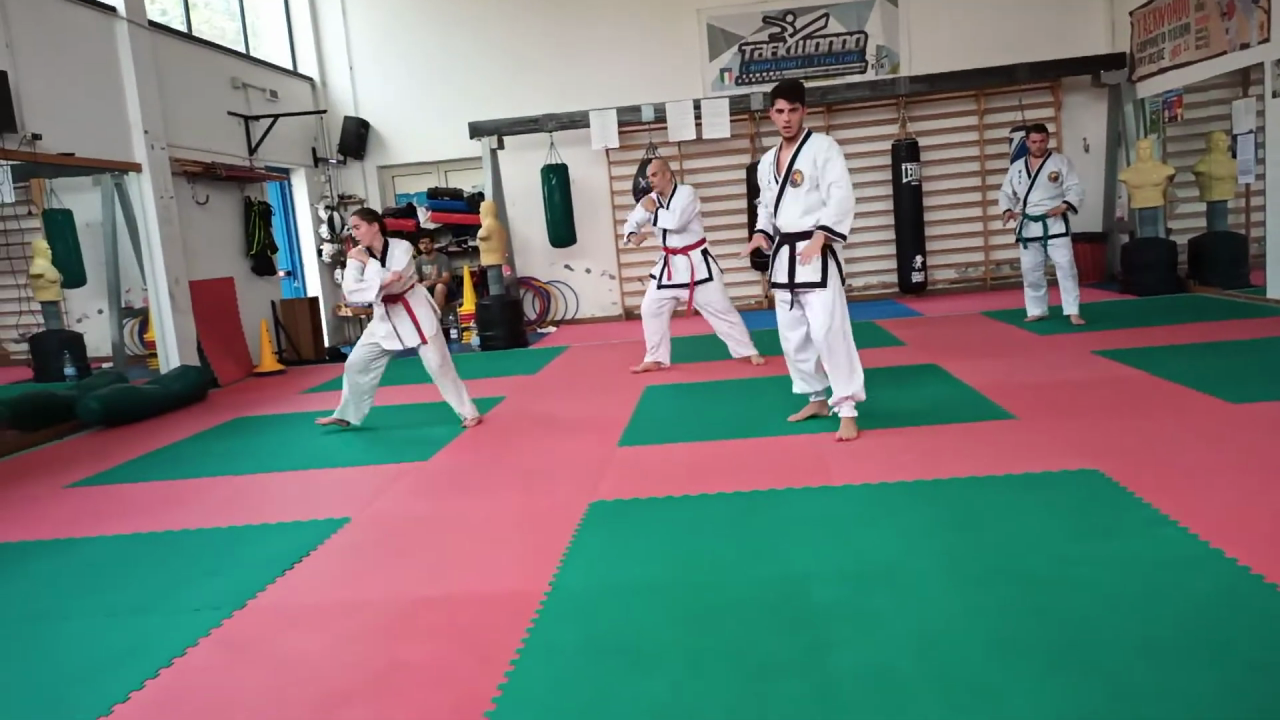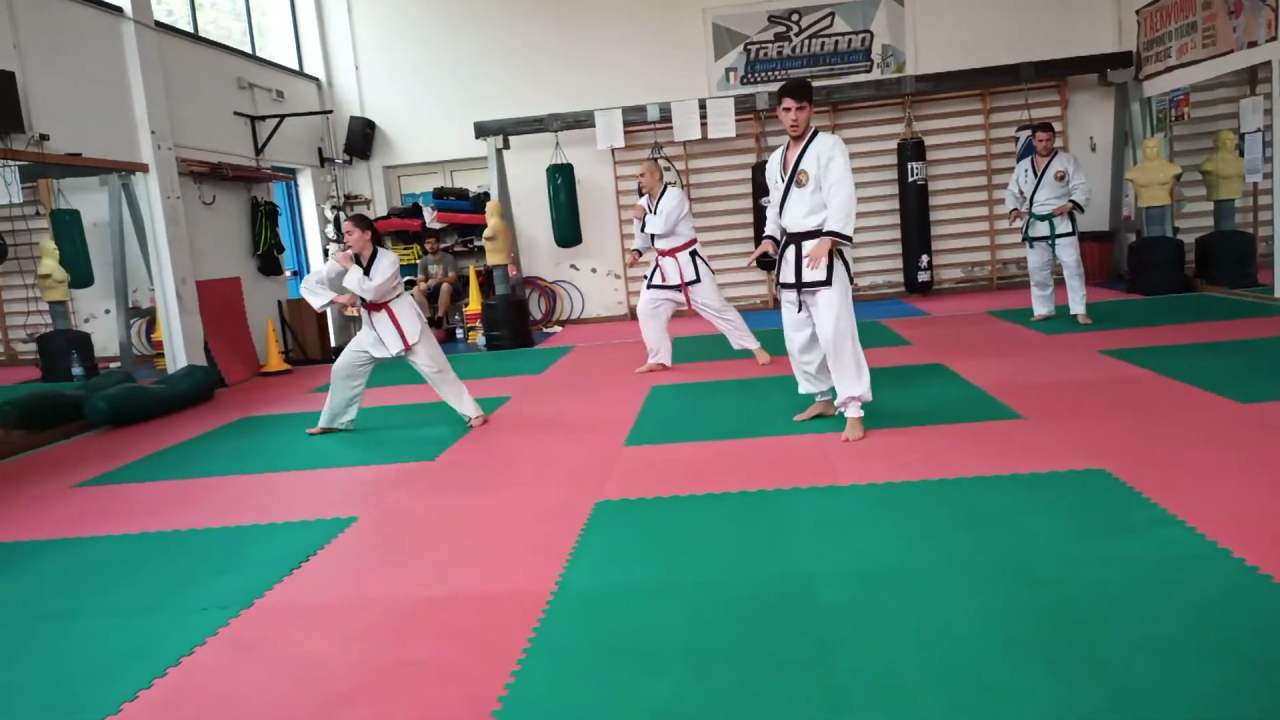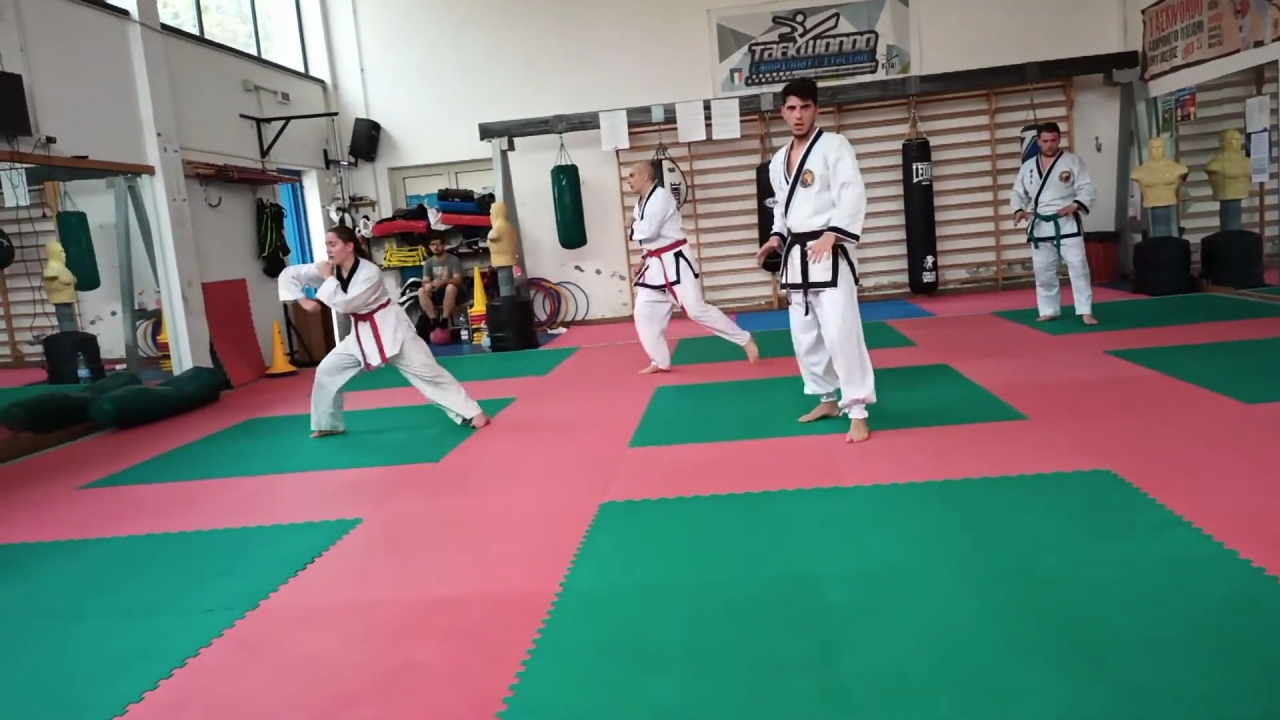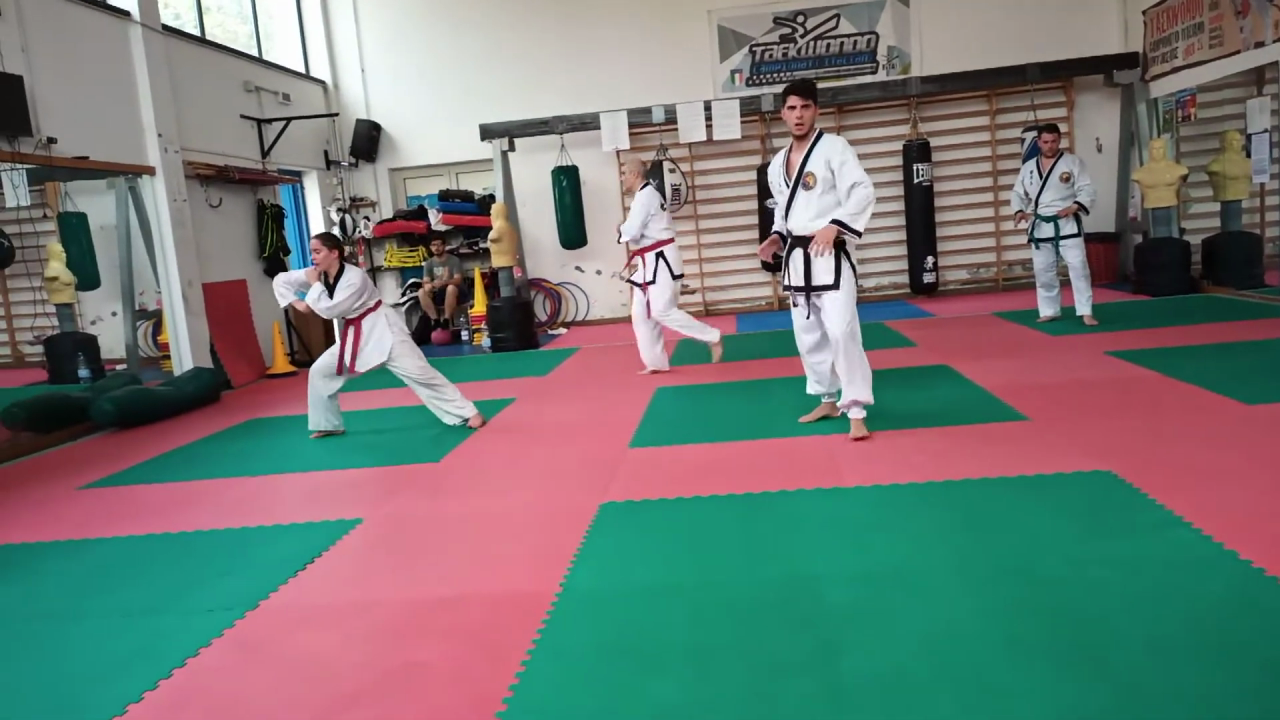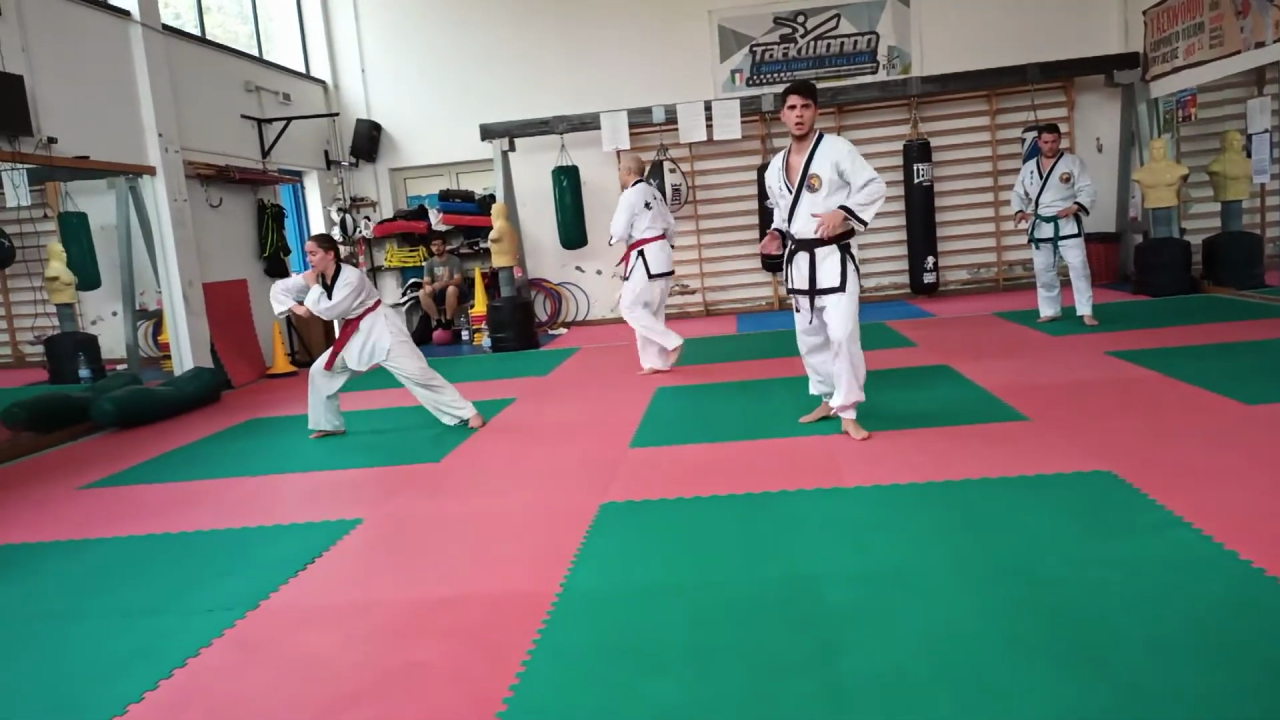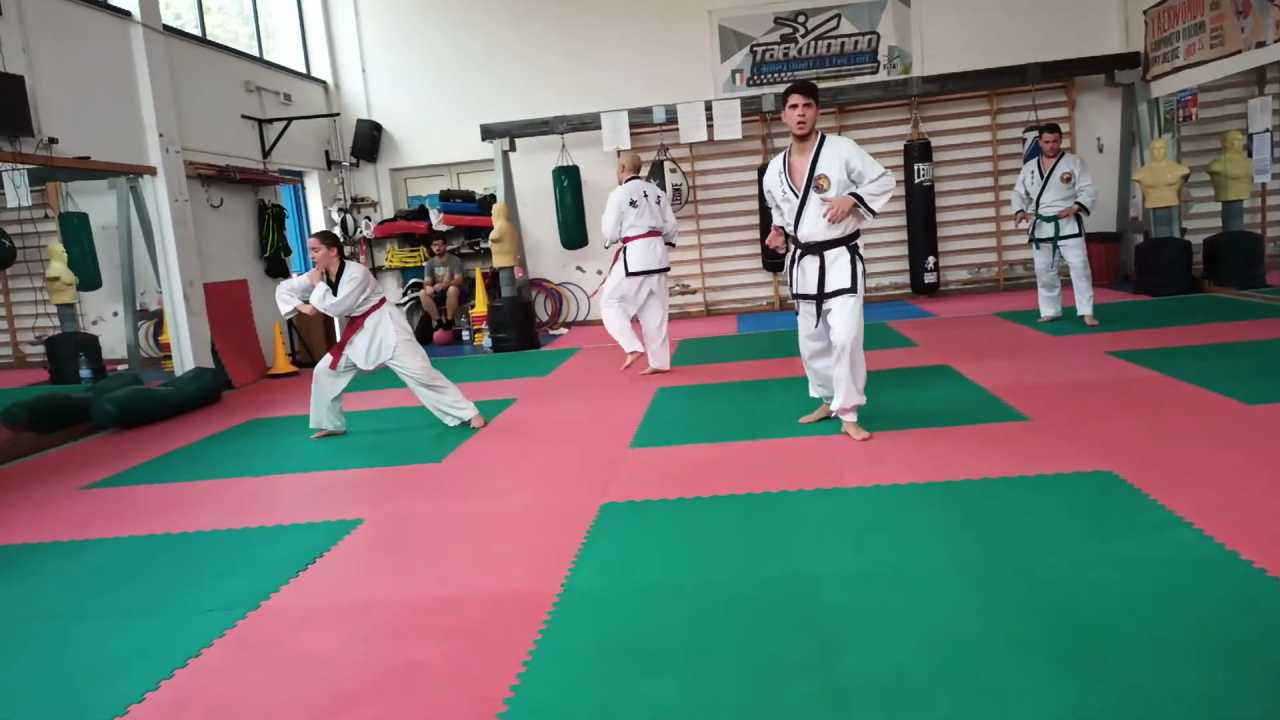
dt=0.1s
person 1, frame 1
left shoulder: (823, 146)
right shoulder: (767, 161)
left elbow: (841, 194)
left wrist: (821, 236)
right wrist: (762, 235)
left hip: (817, 253)
right hip: (784, 255)
left knee: (829, 331)
right knee: (793, 335)
left ankle: (847, 410)
right ankle: (817, 398)
person 1, frame 2
left shoulder: (829, 145)
right shoulder: (775, 160)
left elbow: (842, 196)
left wrist: (827, 240)
right wrist: (770, 240)
left hip: (824, 254)
right hip: (791, 255)
left knee: (836, 330)
right knee: (798, 336)
left ankle: (853, 411)
right ankle: (823, 398)
person 1, frame 3
left shoulder: (833, 145)
right shoulder: (779, 161)
left elbow: (853, 193)
left wrist: (831, 235)
right wrist: (777, 239)
left hip: (829, 255)
right hip: (796, 256)
left knee: (840, 331)
right knee: (805, 336)
left ankle: (857, 412)
right ankle: (827, 399)
person 1, frame 4
left shoulder: (835, 147)
right shoulder: (777, 164)
left elbow: (862, 192)
left wrist: (834, 228)
right wrist: (778, 237)
left hip: (830, 256)
right hip: (797, 258)
left knee: (841, 331)
right knee: (808, 337)
left ankle: (855, 411)
right ankle: (828, 399)
person 1, frame 5
left shoulder: (837, 148)
right shoulder: (776, 166)
left elbow: (875, 187)
left wrist: (842, 213)
right wrist: (777, 234)
left hip: (833, 258)
right hip: (799, 260)
left knee: (842, 333)
right knee: (809, 337)
left ankle: (848, 412)
right ankle: (828, 399)
person 1, frame 6
left shoulder: (842, 149)
right shoulder: (775, 169)
left elbow: (884, 181)
left wrist: (852, 199)
right wrist: (779, 232)
left hip: (840, 260)
right hip: (803, 263)
left knee: (845, 337)
right knee: (812, 341)
left ankle: (848, 414)
right ankle: (828, 400)
person 2, frame 1
left shoulder: (687, 193)
right shoulder: (651, 199)
left elbow: (676, 222)
right elbow: (633, 221)
left wrist: (654, 209)
right wrist: (630, 236)
left hip: (695, 261)
right hip: (670, 264)
left knee: (720, 308)
right knee: (651, 310)
left ankle: (750, 351)
right ankle: (655, 358)
person 2, frame 2
left shoulder: (674, 196)
right shoulder: (645, 202)
left elbow: (661, 227)
right elbow: (643, 233)
left wrist: (643, 217)
right wrist: (637, 251)
left hip: (687, 262)
right hip: (663, 266)
left knee: (716, 307)
right knee: (647, 310)
left ankle: (755, 347)
right ankle: (658, 359)
person 2, frame 3
left shoulder: (660, 197)
right shoulder: (642, 202)
left elbow: (647, 232)
left wrist: (634, 226)
right wrist: (645, 257)
left hip: (676, 262)
right hip: (659, 264)
left knee: (697, 309)
right knee: (643, 314)
left ankle: (744, 340)
right ankle: (659, 361)
person 2, frame 4
left shoulder: (645, 197)
right shoulder: (651, 194)
left elbow: (632, 233)
left wrist: (623, 228)
right wrist: (637, 255)
left hip: (660, 261)
right hip: (652, 261)
left knee: (663, 312)
right knee: (642, 315)
left ankle: (712, 337)
right ankle: (655, 362)
person 2, frame 5
left shoulder: (630, 195)
right shoulder: (654, 193)
left elbow: (619, 233)
right elbow: (670, 226)
left wrist: (615, 239)
left hip: (646, 257)
right hip: (661, 253)
left knee: (631, 309)
right knee: (650, 312)
left ankle: (672, 343)
right ankle: (656, 362)
person 2, frame 6
left shoulder: (619, 193)
right shoulder: (656, 190)
left elbow: (610, 232)
right elbow: (671, 223)
left wrist: (613, 239)
left hip: (634, 255)
right hip: (656, 250)
left knee: (611, 304)
right knee: (653, 311)
left ankle: (633, 347)
right ankle: (659, 361)
person 3, frame 1
left shoulder: (402, 247)
right shoulder: (357, 256)
left elbow: (399, 279)
right elbow: (353, 291)
left wrist: (367, 262)
right wrist: (384, 282)
left hip: (414, 311)
right hip: (385, 317)
left knee: (437, 364)
right knee: (357, 364)
left ankle: (469, 412)
right ankle: (346, 415)
person 3, frame 2
left shoulder: (389, 259)
right shoulder: (343, 261)
left elbow: (370, 291)
right elbow: (310, 284)
left wrist: (351, 269)
right wrist: (335, 299)
left hip: (402, 319)
right hip: (373, 324)
left knee: (432, 366)
right knee: (343, 369)
left ankle: (473, 412)
right ankle: (332, 421)
person 3, frame 3
left shoulder: (370, 273)
right shoulder: (326, 269)
left elbow: (344, 305)
right elbow: (288, 275)
left wrist: (329, 280)
right wrist: (302, 301)
left hip: (389, 327)
right hip: (361, 333)
left knee: (425, 369)
right knee: (326, 372)
left ankle: (472, 412)
right ankle: (330, 424)
person 3, frame 4
left shoulder: (356, 278)
right shoulder: (316, 274)
left elbow: (330, 311)
right elbow: (282, 281)
left wrist: (315, 286)
right wrist: (296, 302)
left hip: (382, 329)
right hip: (354, 335)
left knee: (419, 372)
right knee: (319, 373)
left ankle: (468, 412)
right ankle: (327, 425)
person 3, frame 5
left shoulder: (352, 277)
right shoulder: (314, 278)
left elbow: (330, 311)
right elbow: (278, 289)
left wrist: (314, 288)
right wrist: (295, 307)
left hip: (381, 329)
right hip: (354, 334)
left knee: (417, 373)
right knee: (320, 372)
left ankle: (467, 412)
right ankle: (329, 425)
person 3, frame 6
left shoulder: (356, 273)
right shoulder: (319, 275)
left elbow: (336, 308)
right elbow: (284, 290)
left wrist: (318, 286)
right wrist: (301, 306)
left hip: (386, 327)
right hip: (358, 333)
left knee: (420, 372)
right knee: (325, 372)
left ankle: (469, 413)
right ankle: (331, 425)
person 4, frame 1
left shoulder: (1061, 162)
right shoulder: (1017, 167)
left elbow: (1075, 189)
right elbow: (1006, 193)
left wrist: (1064, 206)
right wrist: (1007, 210)
left hip: (1054, 224)
right hip: (1028, 226)
left knee: (1066, 266)
right knee: (1031, 270)
left ankle: (1073, 312)
right ankle: (1037, 310)
person 4, frame 2
left shoulder: (1067, 161)
right shoulder: (1023, 166)
left elbow: (1082, 189)
right elbow: (1012, 192)
left wrist: (1070, 205)
right wrist: (1014, 209)
left hip: (1061, 223)
right hip: (1034, 225)
left knee: (1072, 265)
right knee: (1037, 270)
left ankle: (1079, 311)
right ankle: (1043, 310)
person 4, frame 3
left shoulder: (1072, 161)
right shoulder: (1028, 166)
left elbow: (1087, 189)
right elbow: (1017, 193)
left wrist: (1074, 205)
right wrist: (1019, 210)
left hip: (1067, 224)
right hip: (1040, 226)
left knee: (1078, 266)
right knee: (1042, 270)
left ankle: (1085, 312)
right ankle: (1049, 310)
person 4, frame 4
left shoulder: (1073, 162)
right shoulder: (1028, 167)
left elbow: (1087, 190)
right elbow: (1018, 193)
left wrist: (1075, 206)
right wrist: (1019, 211)
left hip: (1067, 225)
right hip: (1040, 227)
left knee: (1078, 266)
right knee: (1043, 271)
left ankle: (1085, 312)
right ankle: (1049, 311)
person 4, frame 5
left shoulder: (1073, 162)
right shoulder: (1028, 167)
left elbow: (1087, 191)
right elbow: (1018, 194)
left wrist: (1075, 207)
right wrist: (1019, 211)
left hip: (1067, 225)
right hip: (1040, 227)
left knee: (1078, 266)
right knee: (1043, 271)
left ankle: (1086, 312)
right ankle: (1050, 311)
person 4, frame 6
left shoulder: (1074, 162)
right shoulder: (1029, 167)
left elbow: (1088, 191)
right elbow: (1019, 193)
left wrist: (1075, 207)
right wrist: (1020, 211)
left hip: (1068, 225)
right hip: (1041, 227)
left knee: (1079, 266)
right knee: (1044, 271)
left ankle: (1087, 312)
right ankle: (1050, 311)
